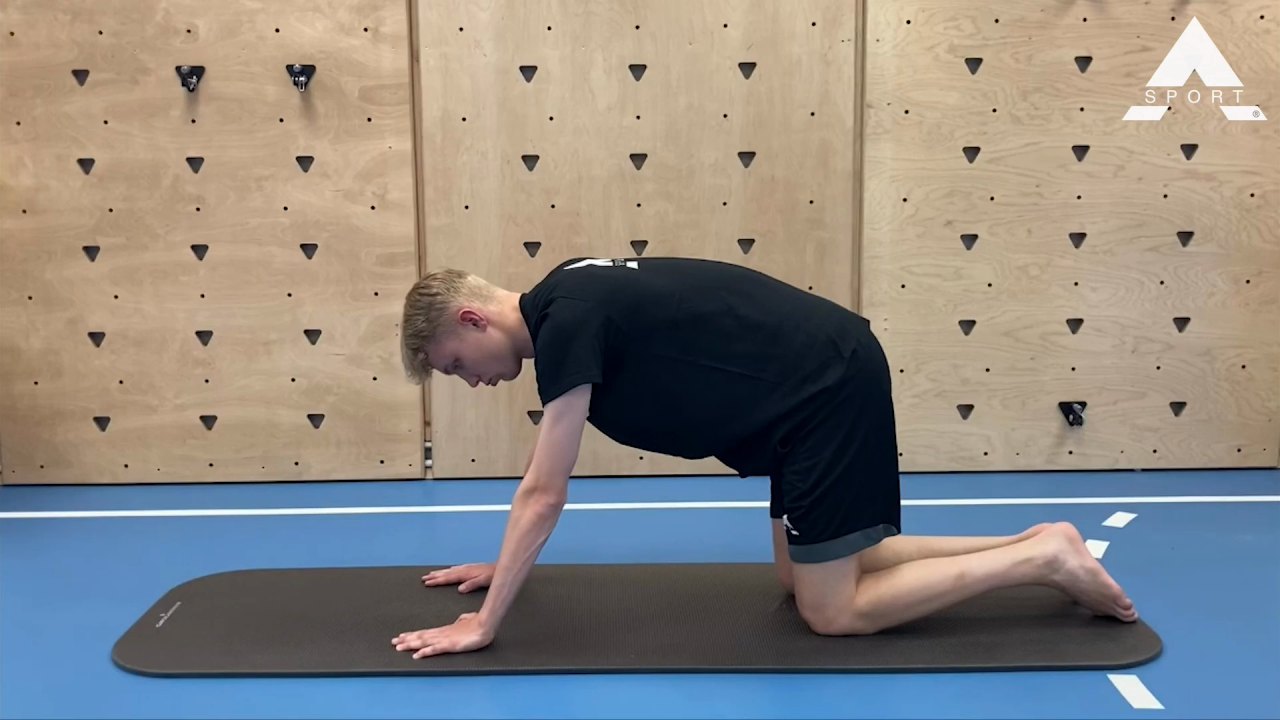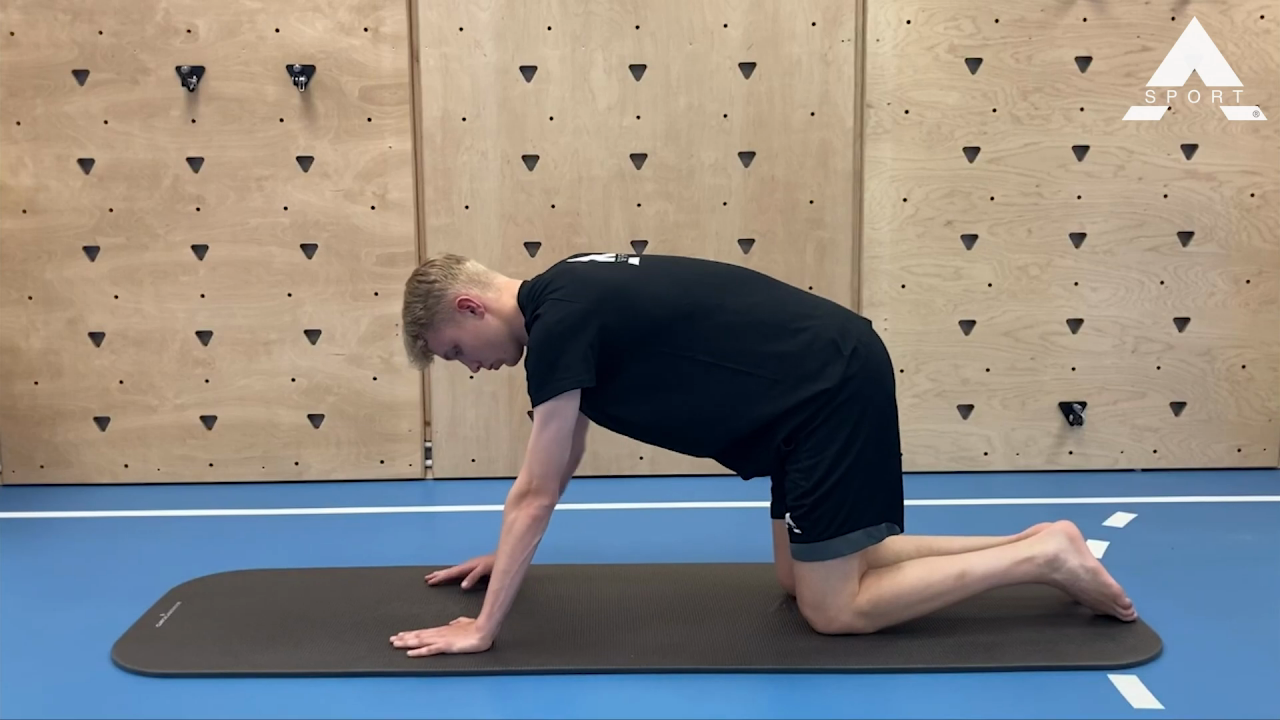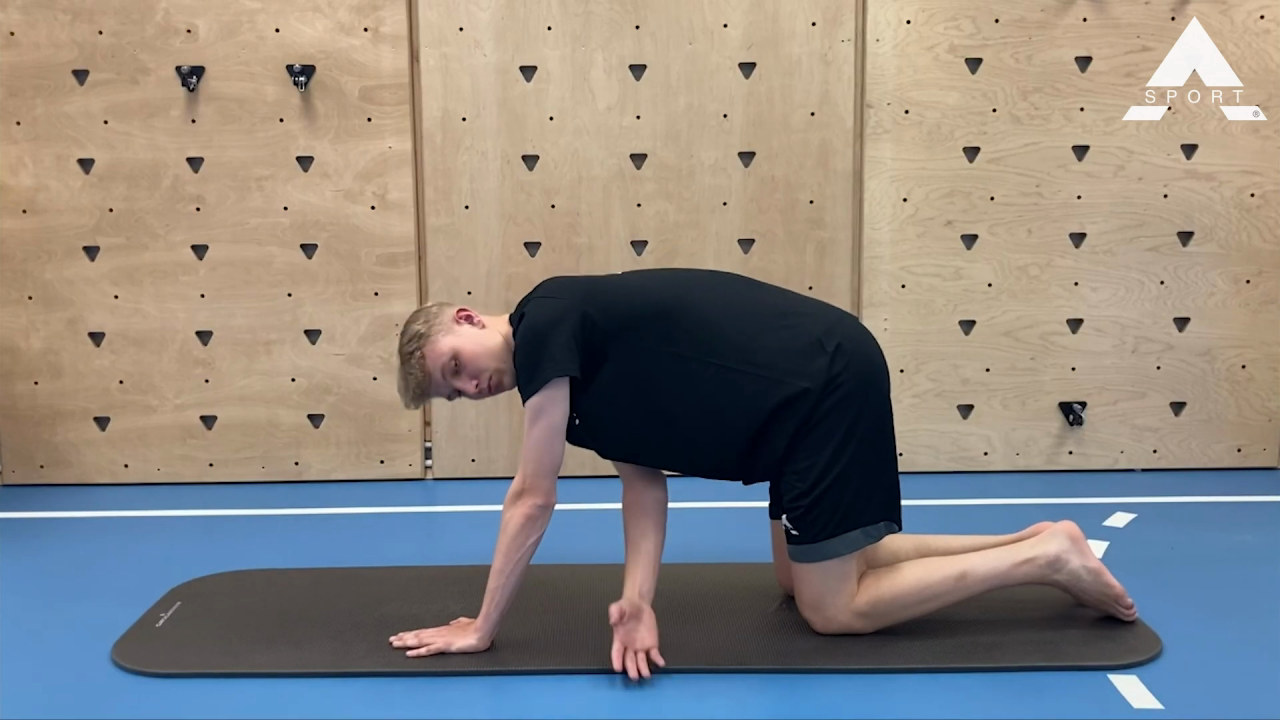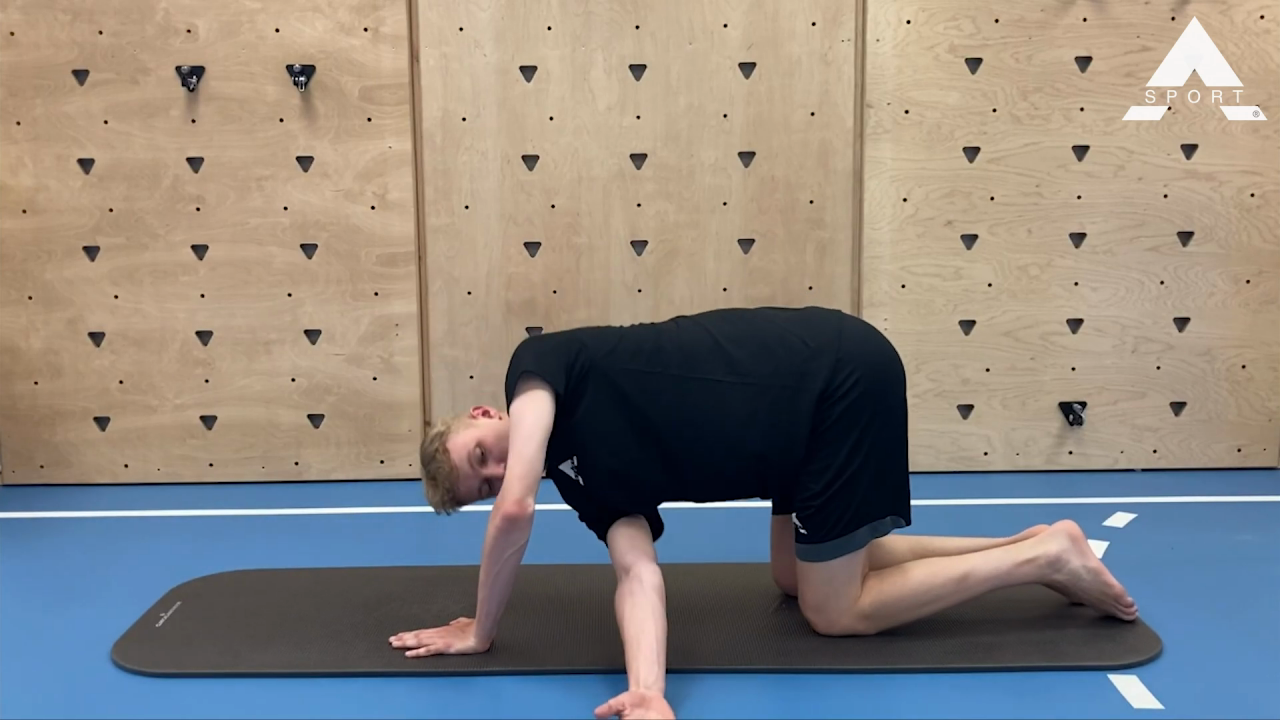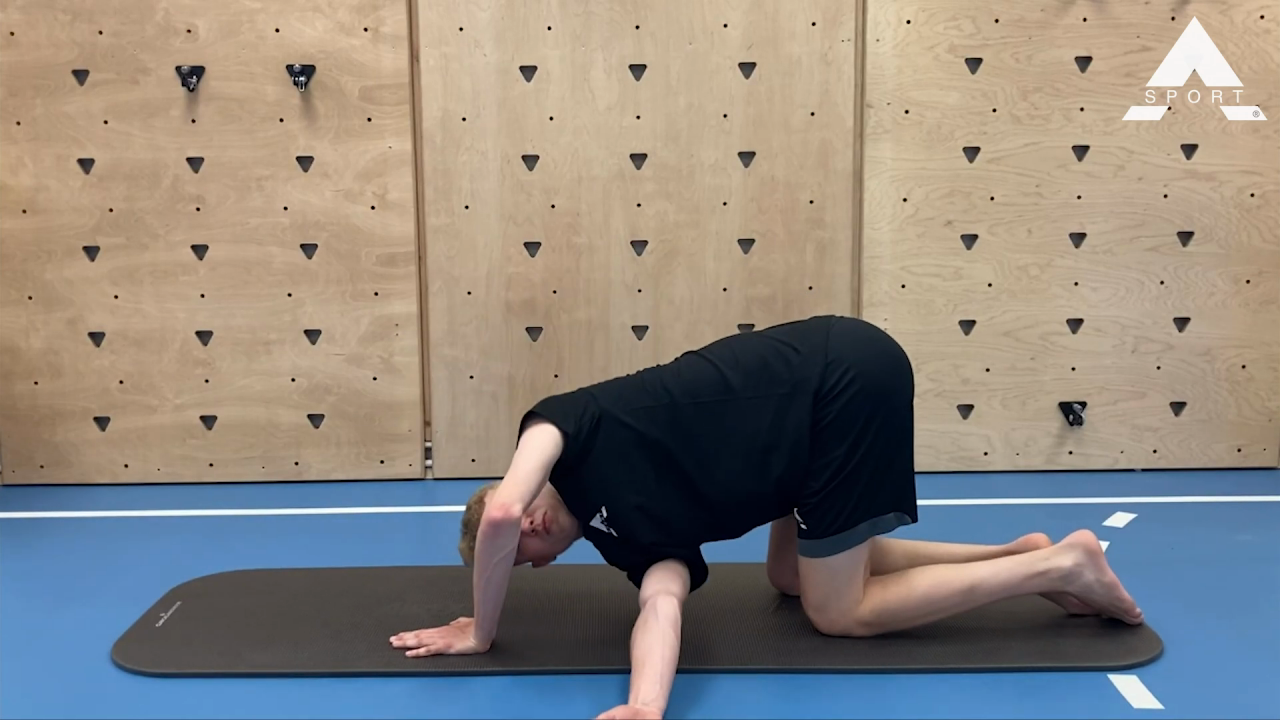
dt=0.5s
person 1, frame 1
left shoulder: (567, 324)
right shoulder: (565, 307)
left elbow: (544, 494)
right elbow: (542, 473)
left wrist: (483, 625)
right wrist: (503, 563)
left hip: (829, 386)
right hip: (824, 376)
left knee: (832, 608)
right knee: (803, 571)
left ankle: (1047, 561)
right ankle: (1033, 542)
person 1, frame 2
left shoulder: (560, 322)
right shoulder: (568, 299)
left elbow: (535, 493)
right elbow: (561, 461)
left wrist: (482, 628)
right wrist: (505, 556)
left hip: (831, 388)
right hip: (827, 375)
left knee: (833, 608)
right knee: (802, 574)
left ankle: (1045, 559)
right ankle: (1034, 542)
person 1, frame 3
left shoulder: (544, 323)
right shoulder: (575, 391)
left elbow: (532, 500)
right elbow: (644, 486)
left wrist: (480, 629)
right wrist: (637, 603)
left hip: (829, 385)
right hip: (820, 382)
left knee: (832, 609)
right knee: (801, 574)
left ankle: (1046, 557)
right ankle: (1031, 541)
person 1, frame 4
left shoulder: (537, 367)
right shoulder: (590, 477)
left elbow: (516, 513)
right elbow: (639, 572)
left wrist: (479, 631)
left hip: (843, 377)
right hip: (831, 379)
left knee: (834, 611)
right knee: (798, 575)
left ankle: (1045, 558)
right ankle: (1027, 545)
person 1, frame 5
left shoulder: (558, 426)
right shoulder: (631, 533)
left elbow: (498, 512)
right elbow: (663, 607)
left wrist: (481, 631)
left hip: (844, 377)
right hip: (838, 379)
left knee: (837, 609)
right knee: (793, 576)
left ankle: (1057, 565)
right ankle: (1018, 554)
